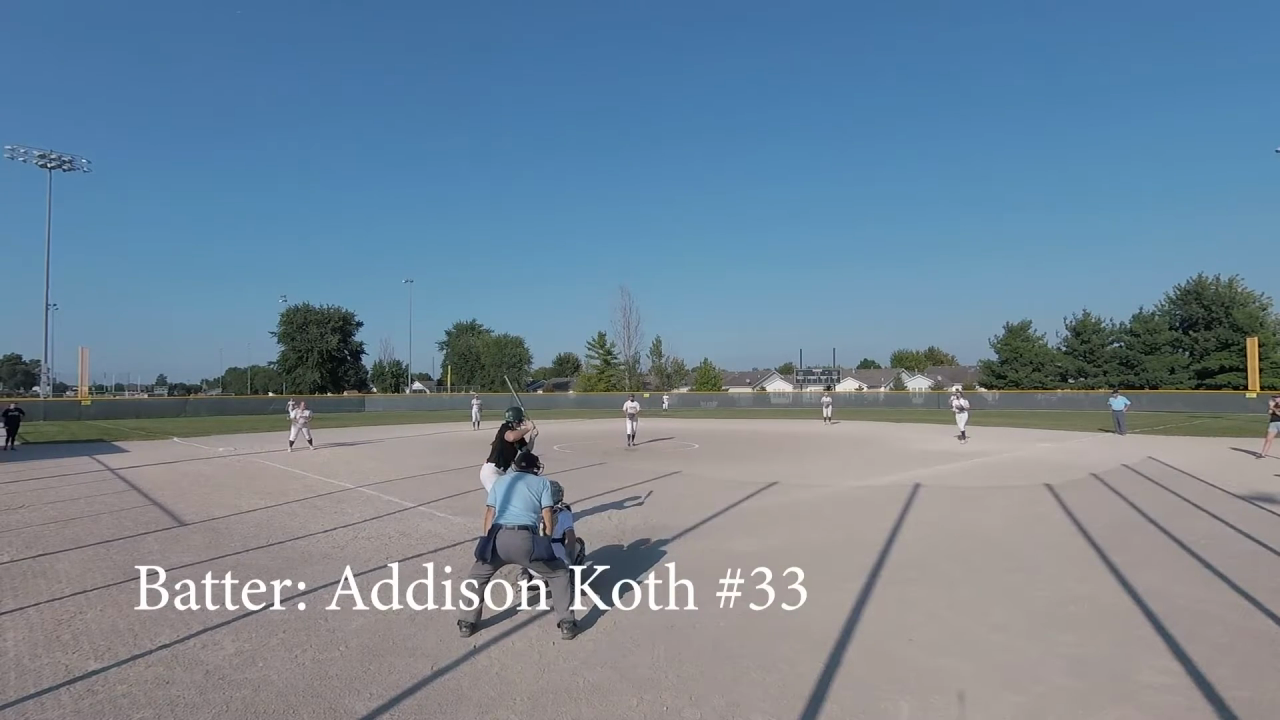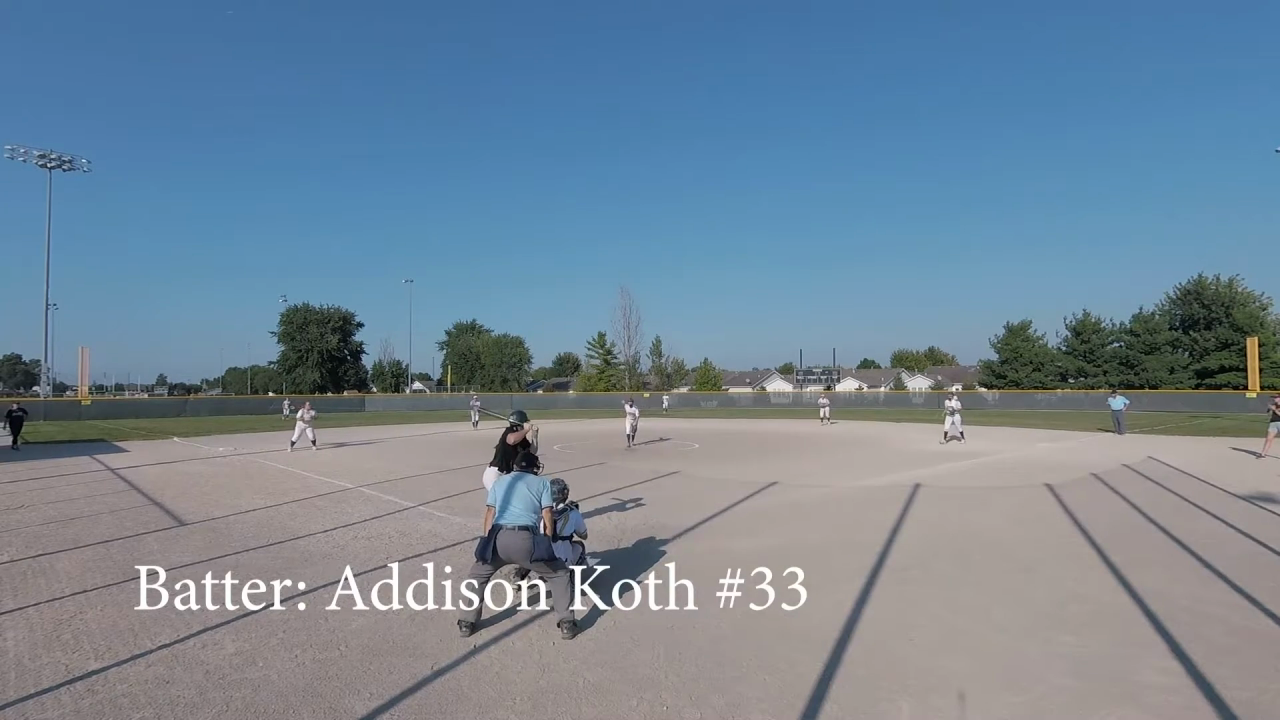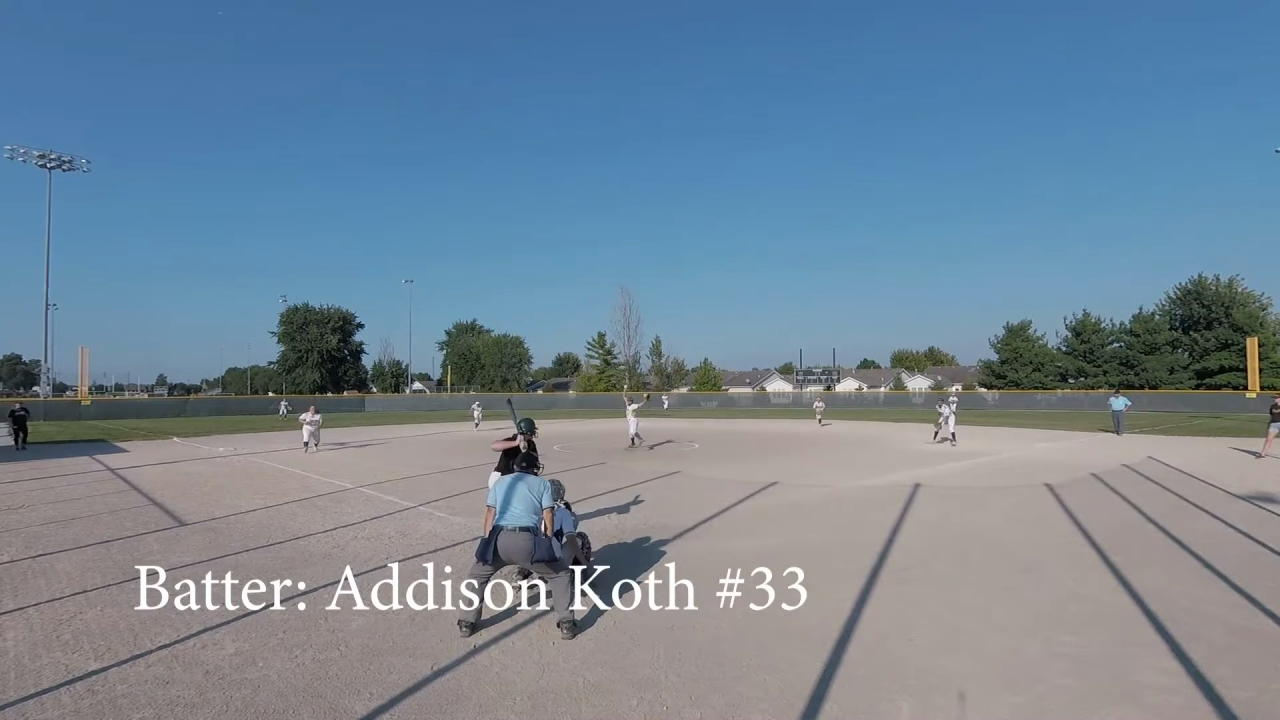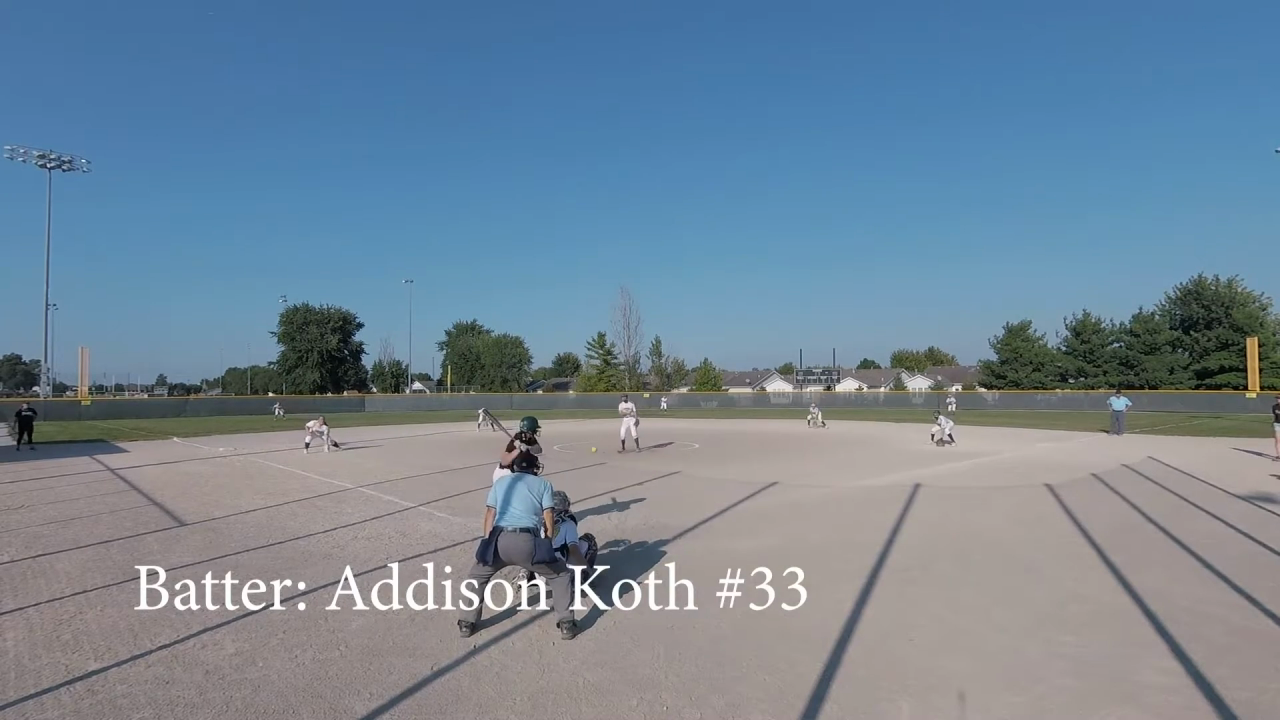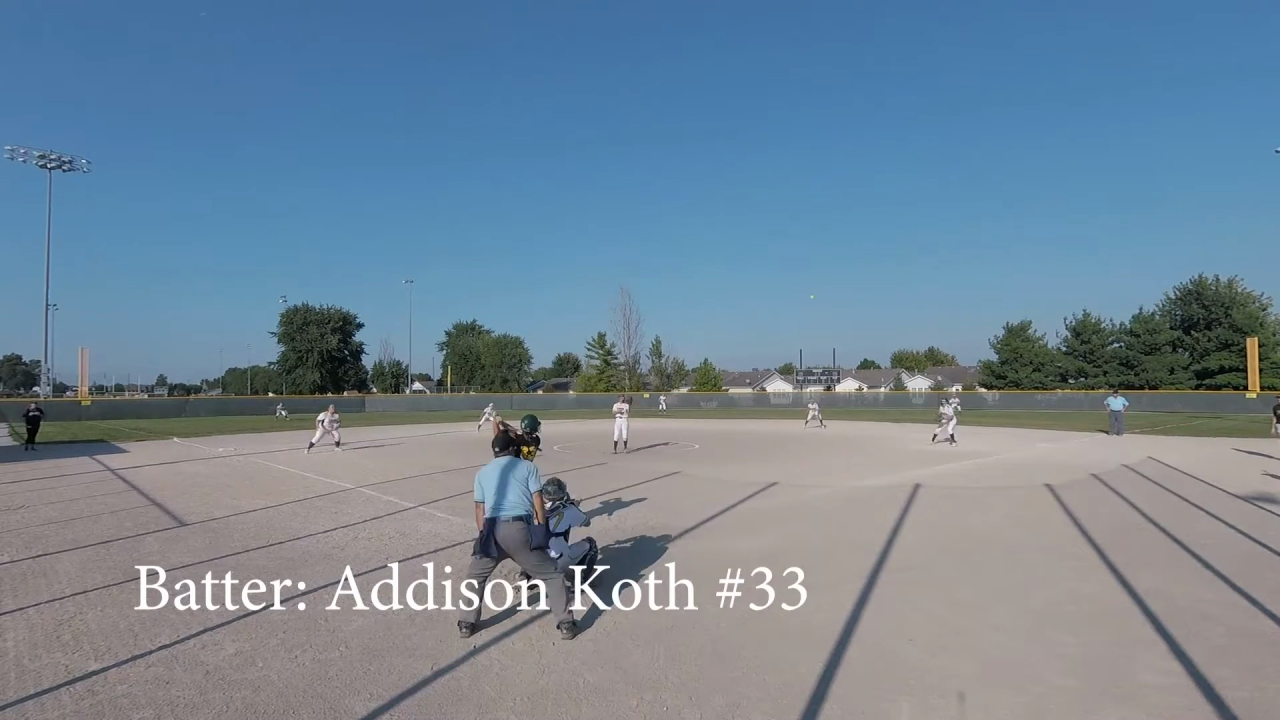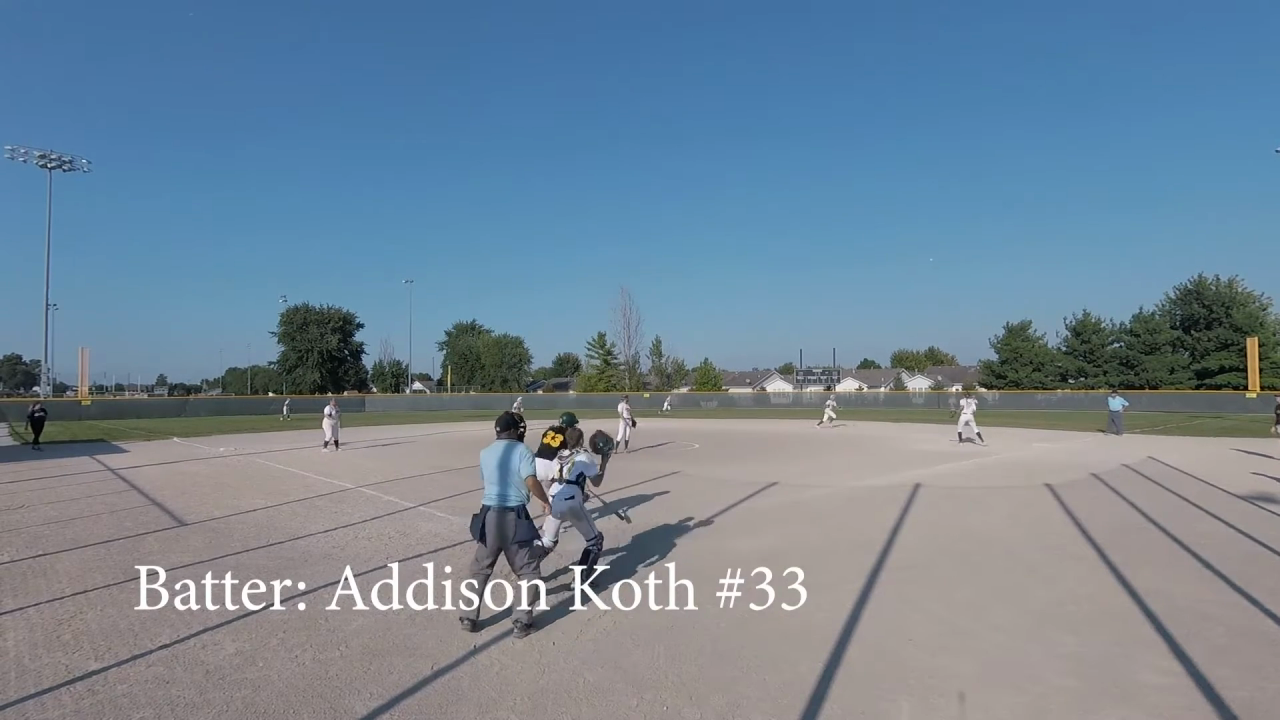
dt=0.5s
person 1, frame 1
left shoulder: (500, 481)
right shoulder: (542, 483)
left elbow: (490, 513)
right elbow: (547, 516)
left wrist: (487, 543)
left hip: (498, 537)
right hip: (525, 539)
left knee: (478, 576)
right knee: (559, 573)
left ankle: (467, 623)
right ankle: (567, 623)
person 1, frame 2
left shoulder: (500, 481)
right shoulder: (542, 483)
left elbow: (490, 513)
right elbow: (547, 515)
left wrist: (487, 543)
right wrist: (547, 545)
left hip: (498, 538)
right hip: (526, 539)
left knee: (477, 576)
right knee: (560, 574)
left ankle: (467, 623)
right ankle: (567, 623)
person 1, frame 3
left shoulder: (500, 482)
right shoulder: (543, 484)
left elbow: (490, 514)
right elbow: (548, 517)
left wrist: (487, 544)
left hip: (499, 539)
right hip: (527, 540)
left knee: (477, 576)
right knee: (560, 574)
left ankle: (467, 623)
right ankle: (566, 624)
person 1, frame 4
left shoulder: (500, 482)
right shoulder: (543, 484)
left elbow: (490, 514)
right elbow: (548, 517)
left wrist: (487, 544)
left hip: (500, 540)
right hip: (527, 541)
left knee: (477, 576)
right knee: (561, 575)
left ankle: (467, 623)
right ankle: (566, 623)
person 1, frame 5
left shoulder: (483, 472)
right shoulder: (526, 466)
left elbow: (479, 508)
right elbow: (537, 501)
left wrist: (484, 535)
left hip: (493, 529)
right hip: (521, 528)
left knee: (476, 575)
right knee: (550, 574)
left ankle: (467, 624)
right ankle: (565, 623)
person 1, frame 6
left shoulder: (485, 453)
right shoulder: (522, 450)
right elbow: (531, 482)
right wrist: (545, 501)
left hip: (488, 516)
right hip: (515, 517)
left knee: (480, 567)
right knee: (527, 570)
left ankle: (470, 617)
right ankle: (521, 622)
